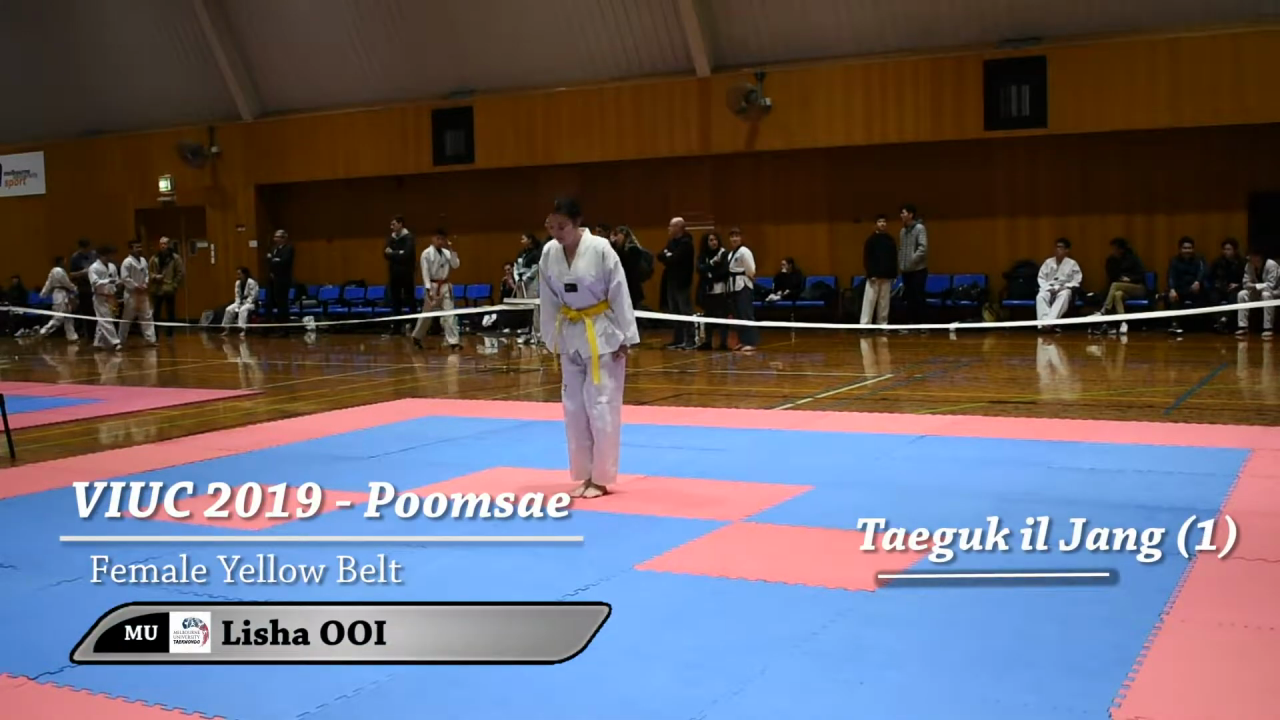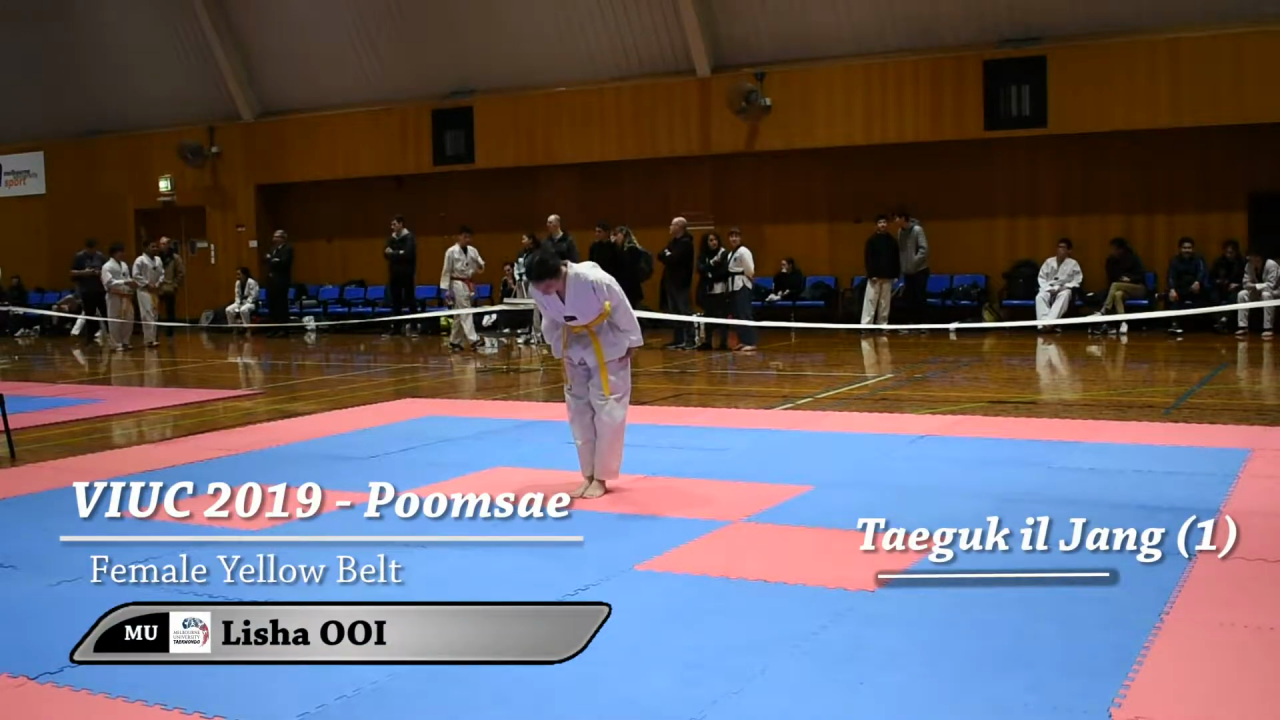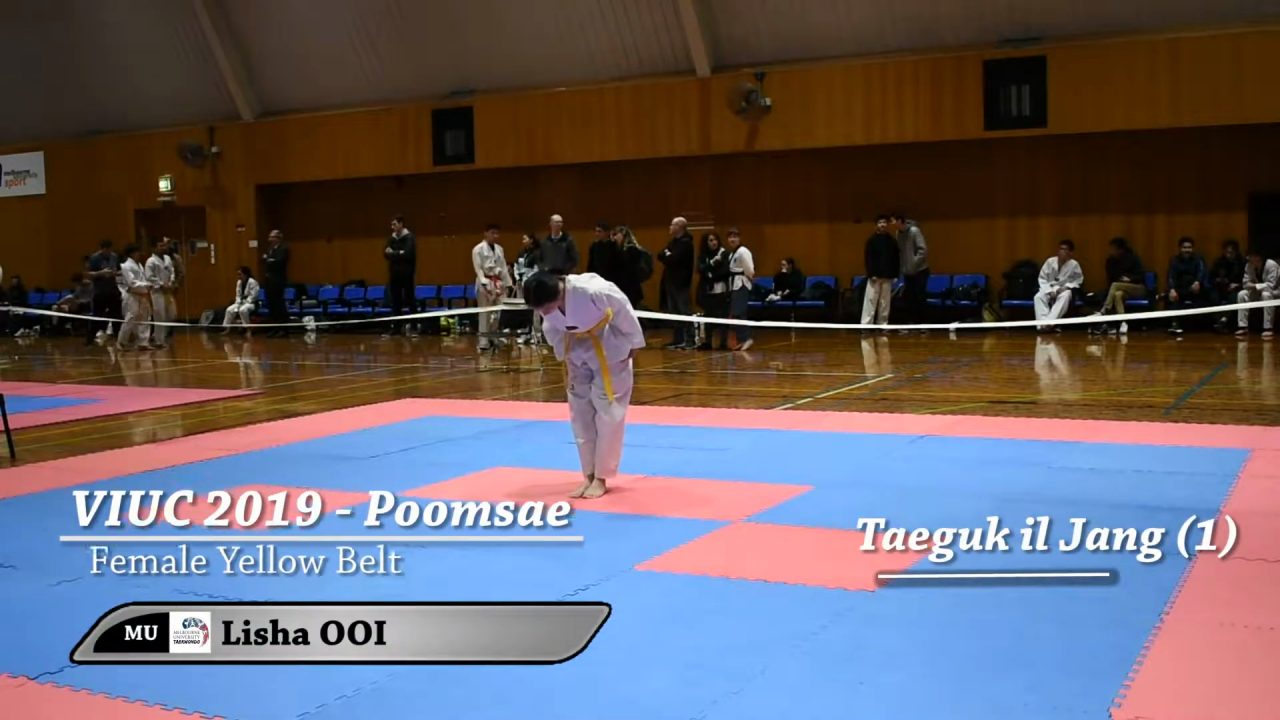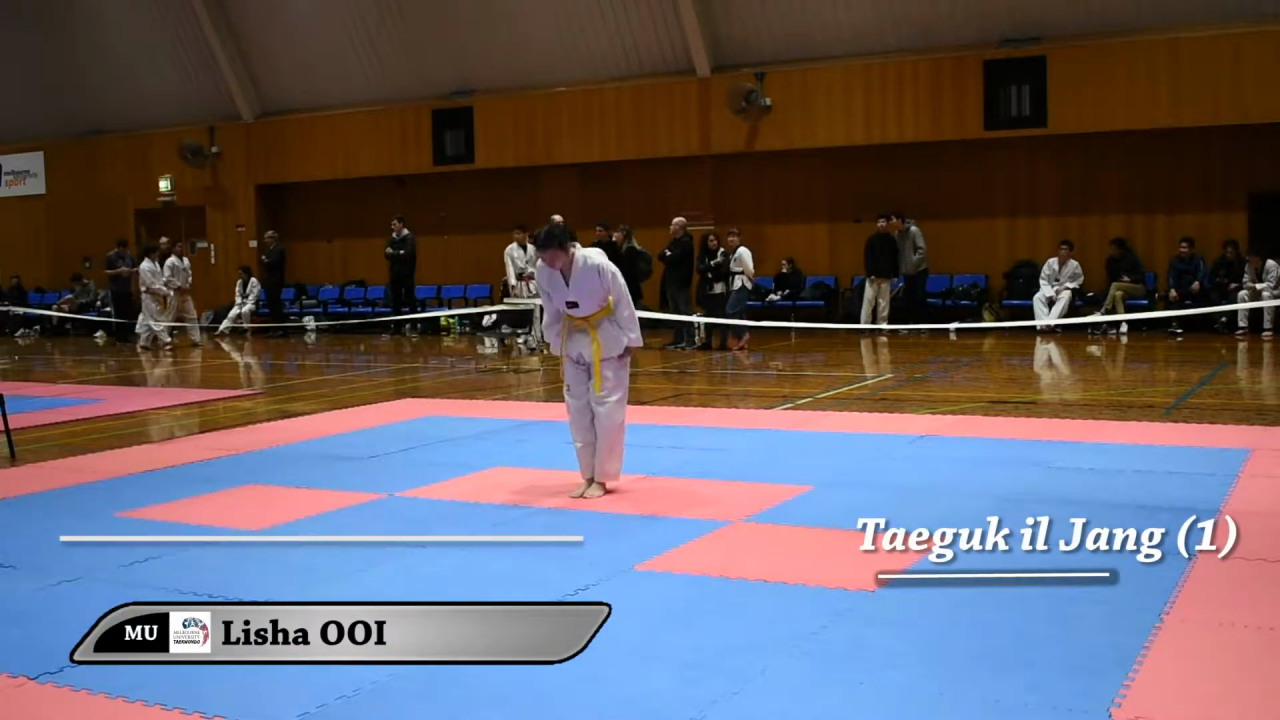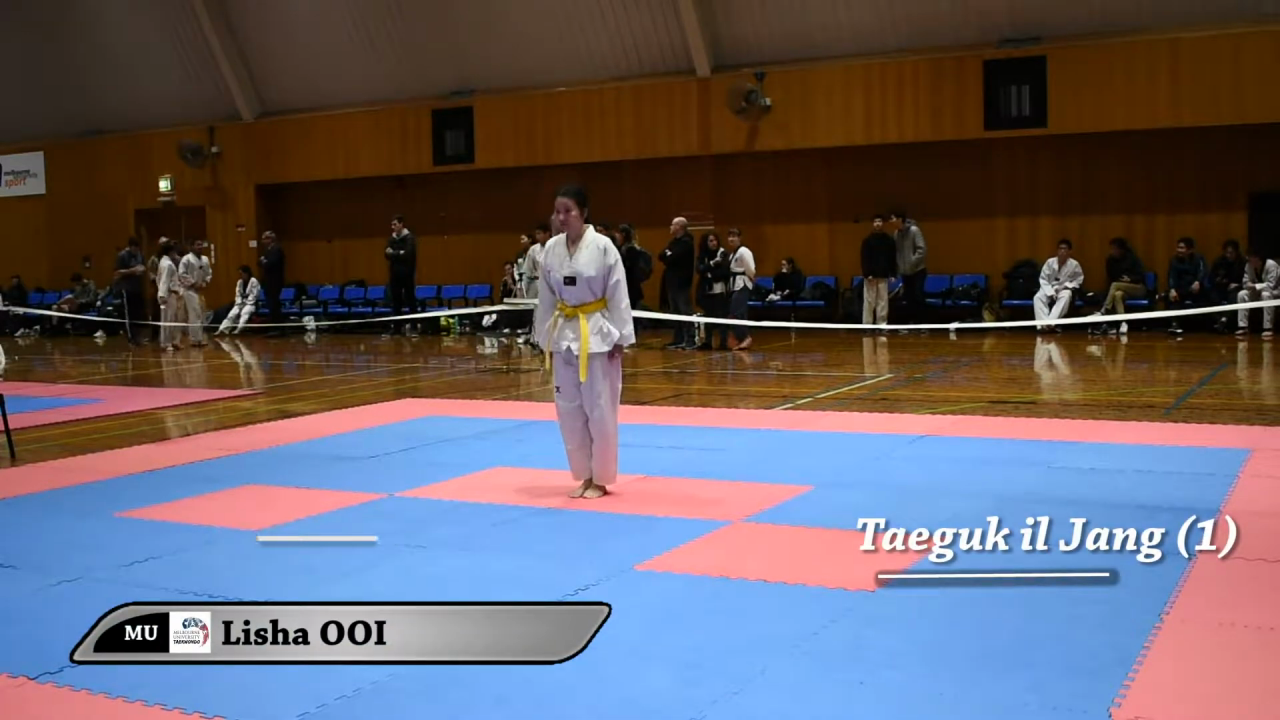
dt=0.4s
person 1, frame 1
left shoulder: (601, 249)
right shoulder: (549, 253)
left elbow: (620, 297)
right elbow: (549, 300)
left wrist: (624, 340)
right wrist: (554, 340)
left hip: (602, 336)
right hip: (571, 337)
left knee: (602, 408)
right knee: (574, 409)
left ankle: (601, 479)
right ankle: (584, 476)
person 1, frame 2
left shoulder: (591, 278)
right shoulder: (539, 289)
left elbow: (621, 309)
right elbow: (551, 321)
left wrist: (630, 343)
right wrist: (561, 350)
left hip: (607, 343)
right hip: (575, 345)
left knee: (608, 408)
right knee: (578, 410)
left ankle: (601, 477)
right ankle: (588, 475)
person 1, frame 3
left shoulder: (591, 290)
right shoulder: (543, 302)
left elbow: (623, 310)
left wrist: (633, 344)
right wrist: (563, 351)
left hip: (609, 345)
right hip: (577, 347)
left knee: (608, 409)
right knee: (580, 410)
left ankle: (601, 477)
right ankle: (589, 475)
person 1, frame 4
left shoulder: (597, 264)
right shoulder: (543, 271)
left elbow: (623, 304)
right elbow: (551, 313)
left wrist: (630, 343)
right wrist: (558, 346)
left hip: (607, 340)
right hip: (574, 342)
left knee: (607, 409)
right knee: (578, 410)
left ankle: (602, 478)
right ankle: (588, 475)
person 1, frame 5
left shoulder: (603, 246)
right shoulder: (551, 249)
left elbow: (618, 296)
right elbow: (546, 298)
left wrist: (620, 340)
right wrist: (546, 339)
left hip: (597, 335)
right hip: (563, 335)
left knee: (600, 410)
right knee: (568, 410)
left ankle: (600, 479)
right ankle: (584, 476)
